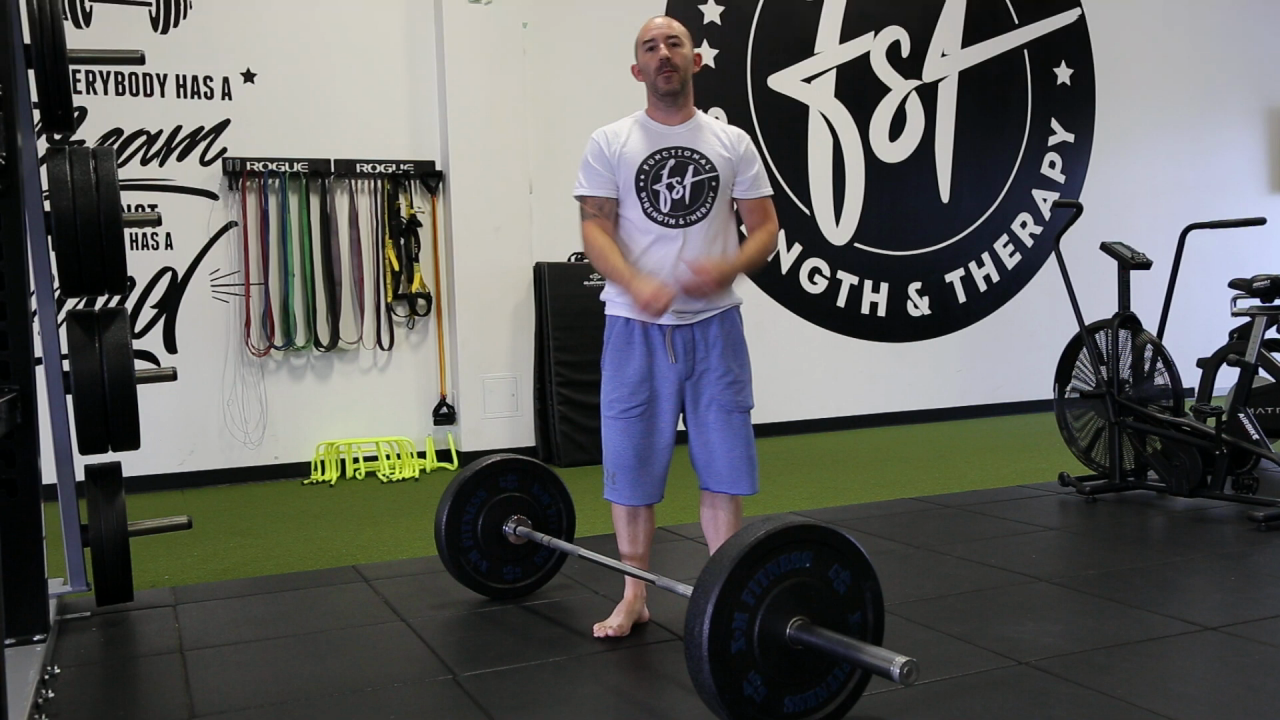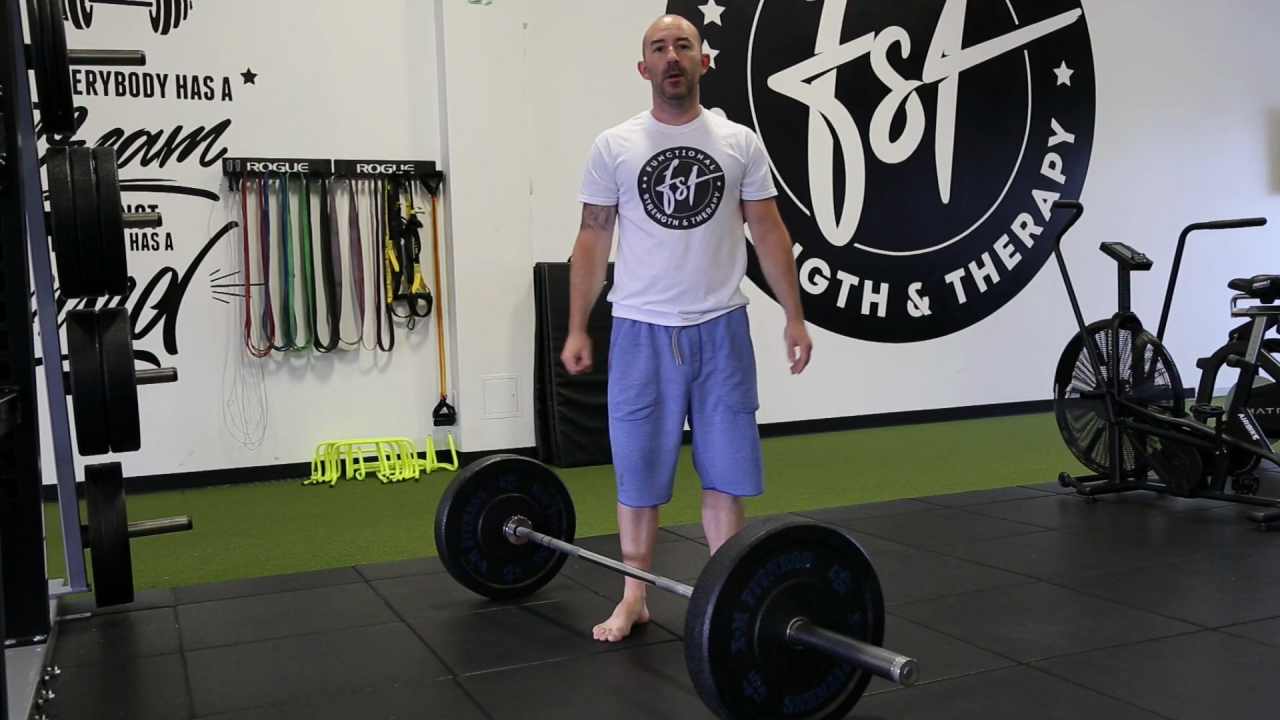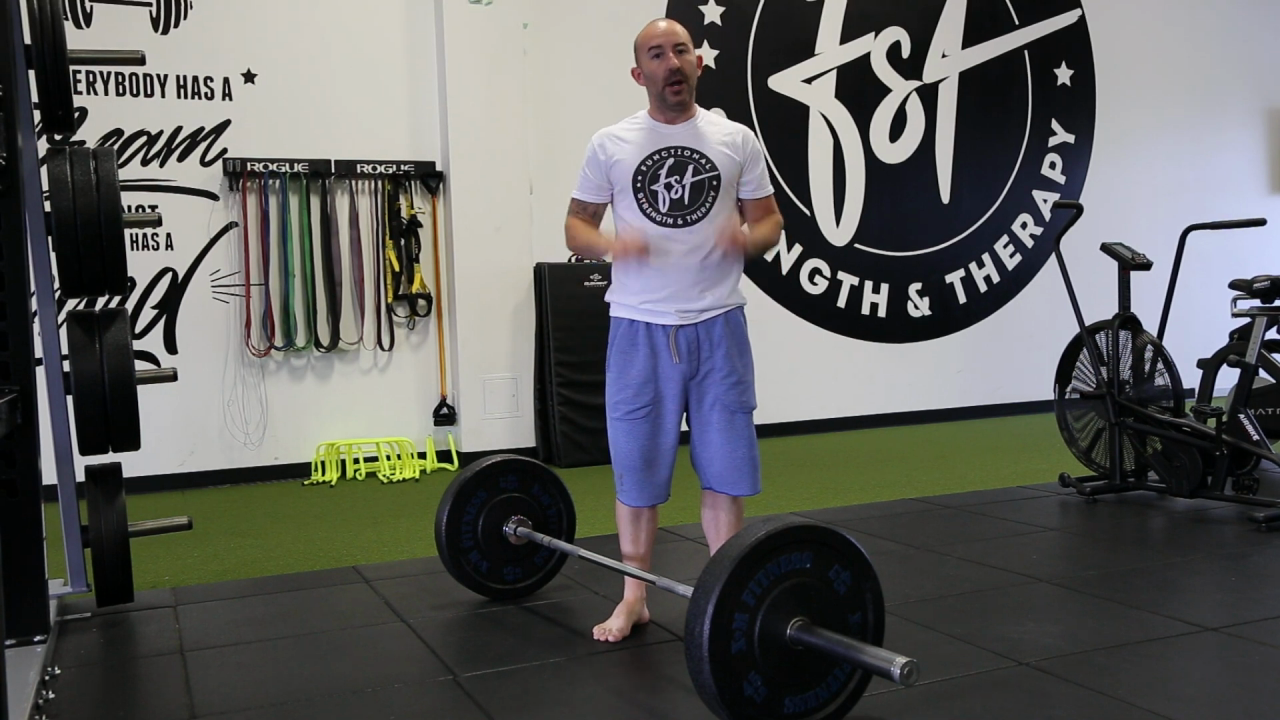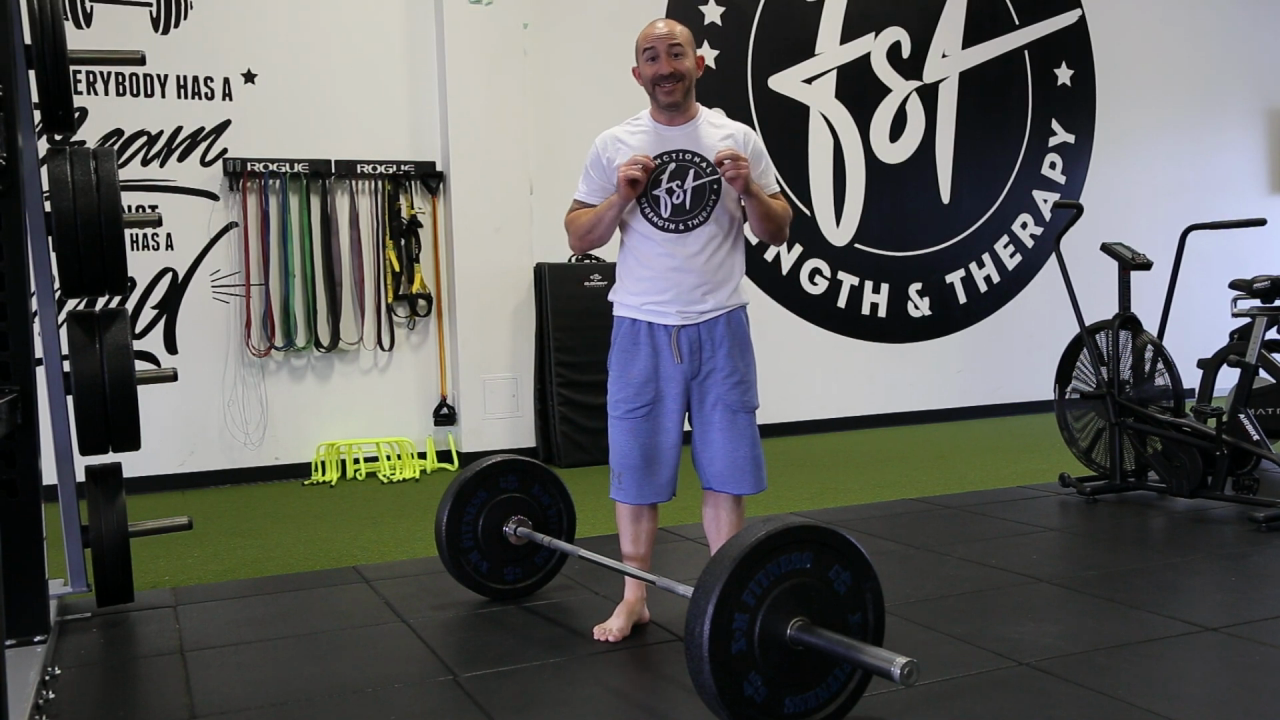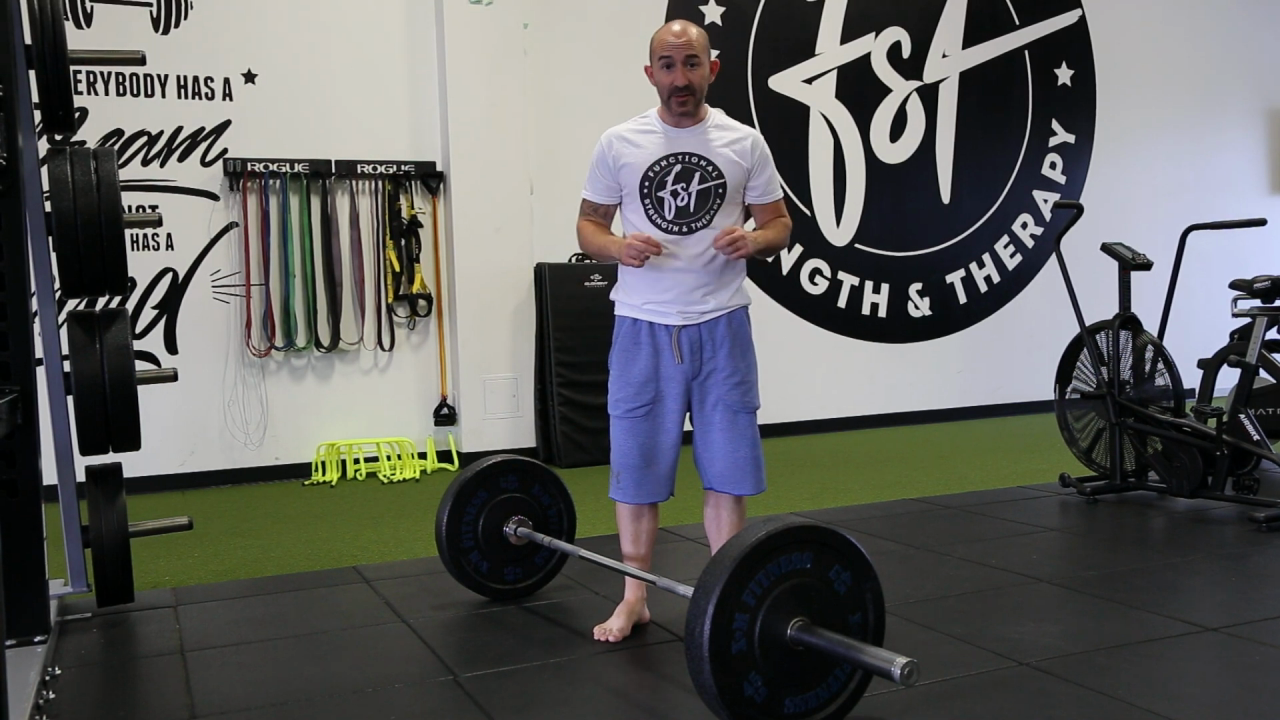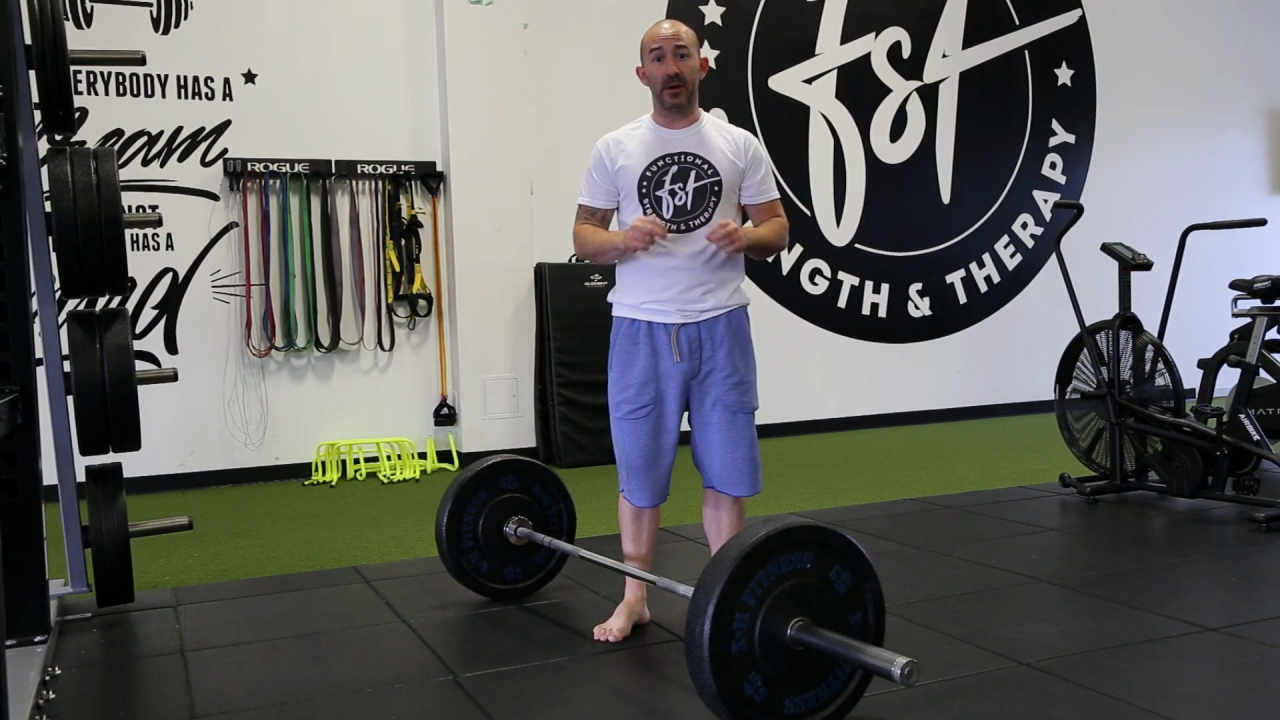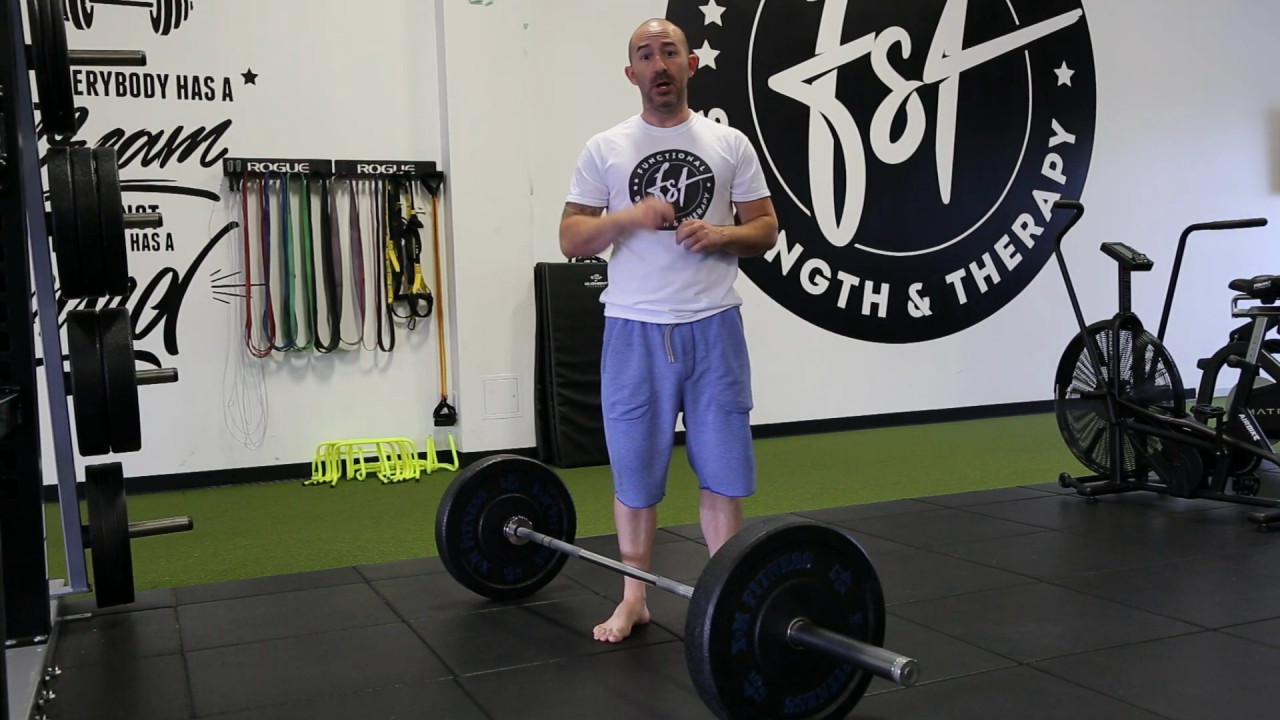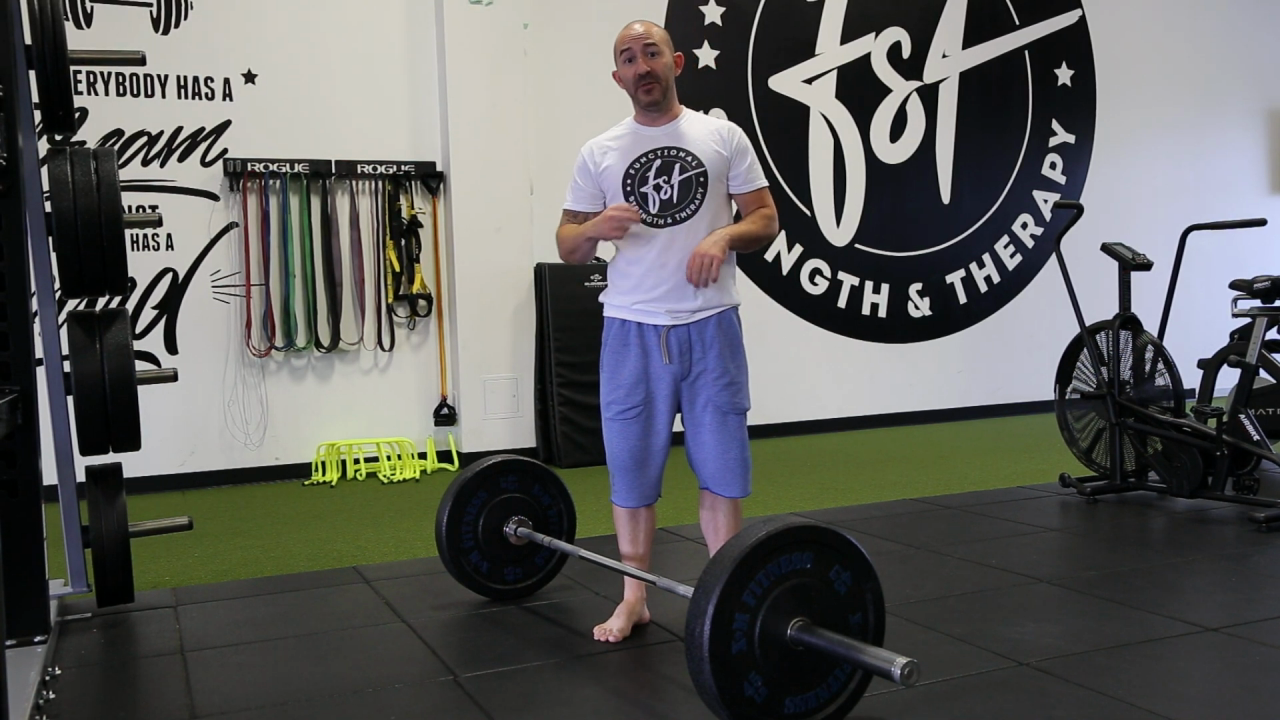
dt=0.5s
person 1, frame 1
left shoulder: (732, 143)
right shoulder: (610, 143)
left elbow: (764, 229)
right elbow: (596, 231)
left wrist: (728, 267)
right wrist: (636, 285)
left hip: (715, 327)
right hip: (637, 329)
left knee: (723, 467)
right knee: (631, 464)
right ankle: (633, 597)
person 1, frame 2
left shoulder: (739, 142)
right shoulder: (613, 145)
left elbow: (769, 234)
right elbow: (593, 241)
left wrist: (795, 316)
right wrist: (576, 328)
left hip: (720, 328)
right hip: (641, 331)
left knee: (725, 468)
right knee: (638, 470)
right ankle: (634, 598)
person 1, frame 3
left shoulder: (736, 139)
right shoulder: (611, 143)
left elbow: (773, 222)
right elbow: (575, 225)
left wrist: (753, 235)
right wrist: (606, 241)
left hip: (718, 325)
right hip: (640, 329)
left knee: (724, 466)
right knee: (636, 465)
right ankle: (634, 597)
person 1, frame 4
left shoulder: (737, 139)
right shoulder: (613, 145)
left elbow: (779, 231)
right elbow: (578, 238)
left wrist: (748, 190)
right wrist: (620, 198)
left hip: (719, 326)
right hip: (642, 329)
left knee: (725, 467)
right knee: (636, 465)
right ankle: (634, 597)
person 1, frame 5
left shoulder: (744, 143)
right shoulder: (619, 143)
left elbow: (778, 222)
right elbow: (588, 223)
left wrist: (753, 240)
right wrist: (617, 247)
left hip: (720, 326)
right hip: (642, 327)
left knee: (727, 466)
right knee: (636, 464)
right ankle: (634, 598)
person 1, frame 6
left shoulder: (739, 144)
right shoulder: (614, 149)
left elbow: (778, 230)
right elbow: (583, 237)
left wrist: (746, 237)
right wrist: (624, 240)
left hip: (720, 326)
right hip: (641, 329)
left knee: (726, 467)
right knee: (639, 467)
right ankle: (635, 597)
person 1, frame 7
left shoulder: (730, 143)
right shoulder: (606, 148)
left elbow: (765, 228)
right elbow: (571, 240)
left wrist: (721, 232)
right wrist: (627, 217)
left hip: (712, 326)
right hip: (635, 329)
left knee: (722, 465)
right knee: (634, 465)
right ankle: (634, 598)
person 1, frame 8
left shoulder: (723, 137)
right shoulder: (598, 153)
left elbow: (766, 219)
right elbow: (568, 250)
left wrist: (724, 236)
right wrist: (596, 228)
left hip: (710, 326)
right hip: (632, 330)
left knee: (720, 465)
right knee: (631, 465)
right ankle: (634, 597)
